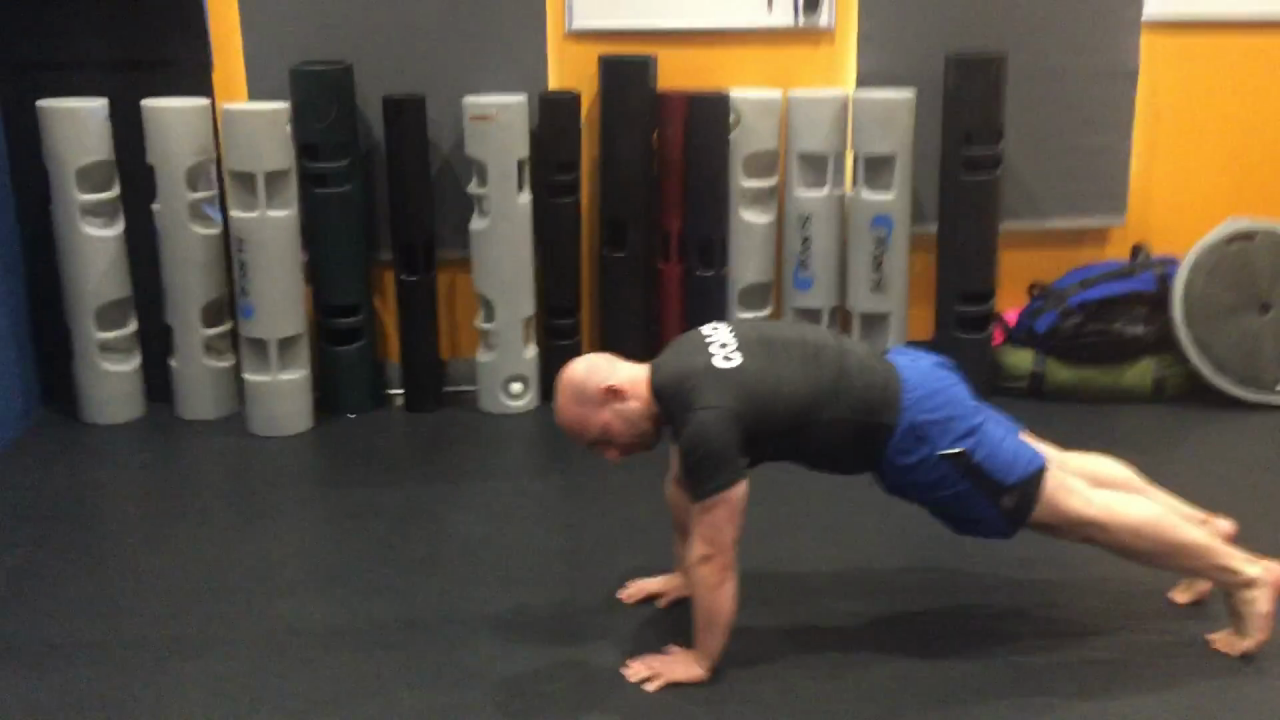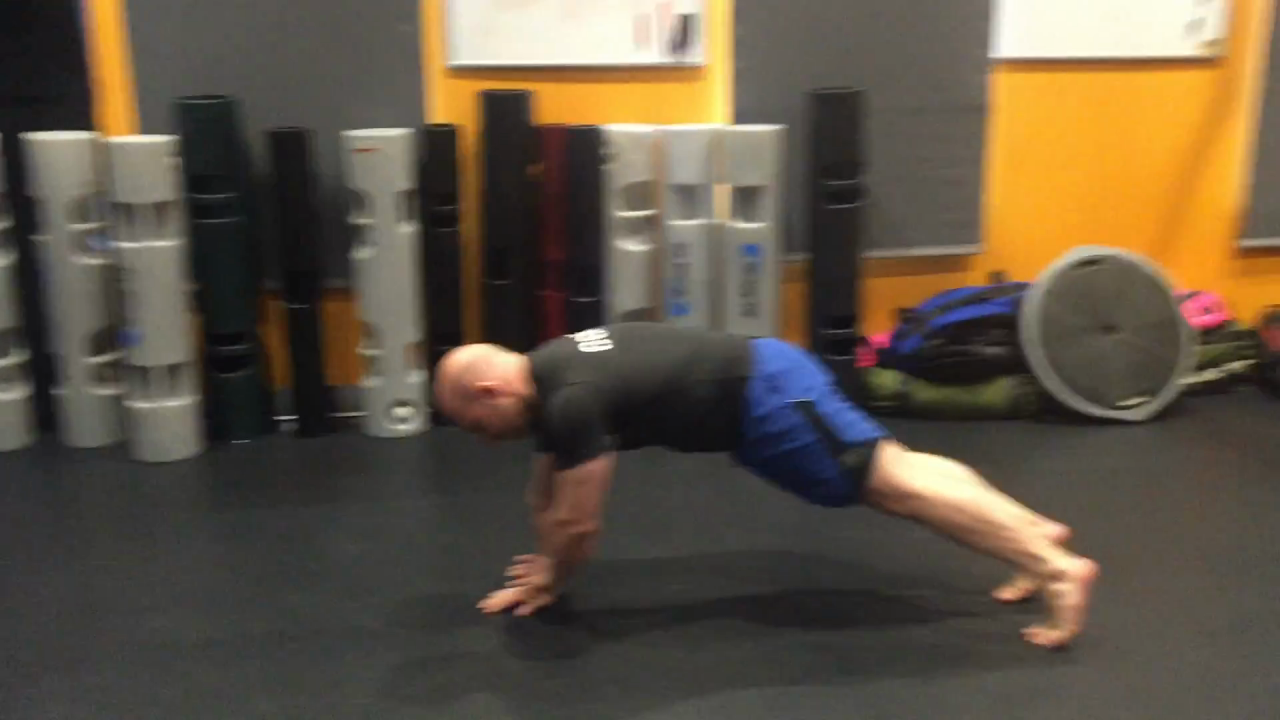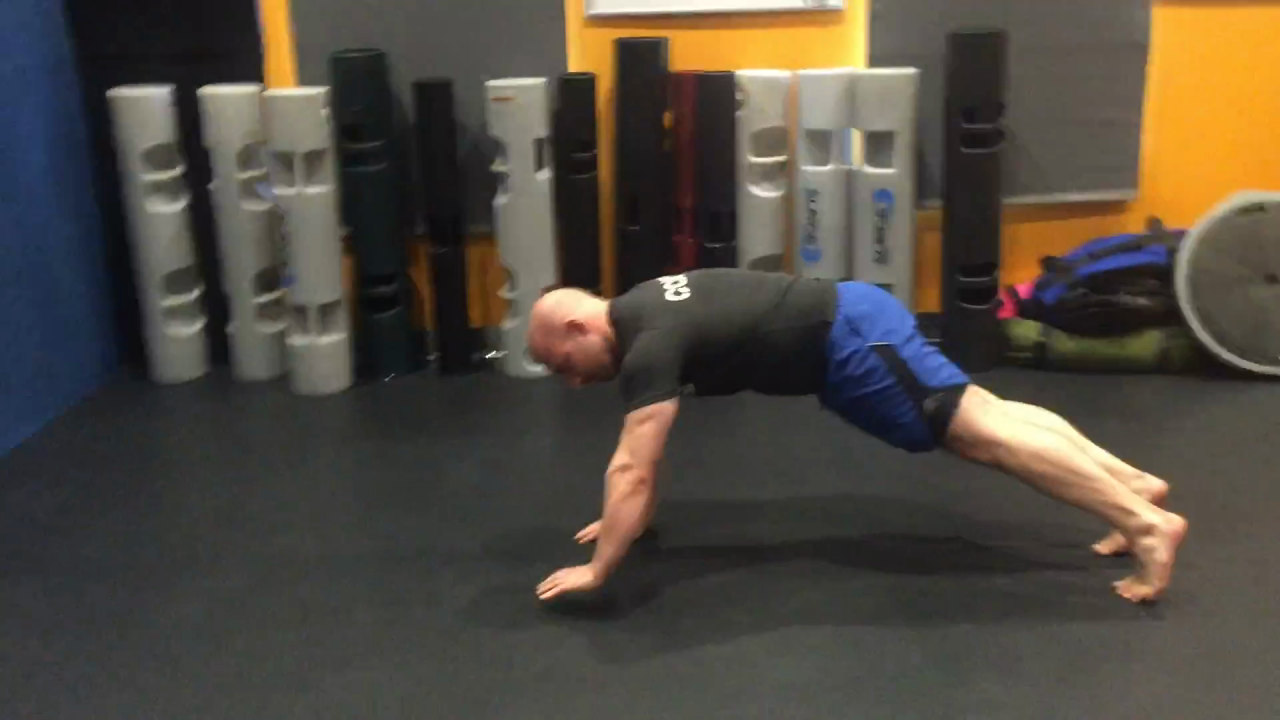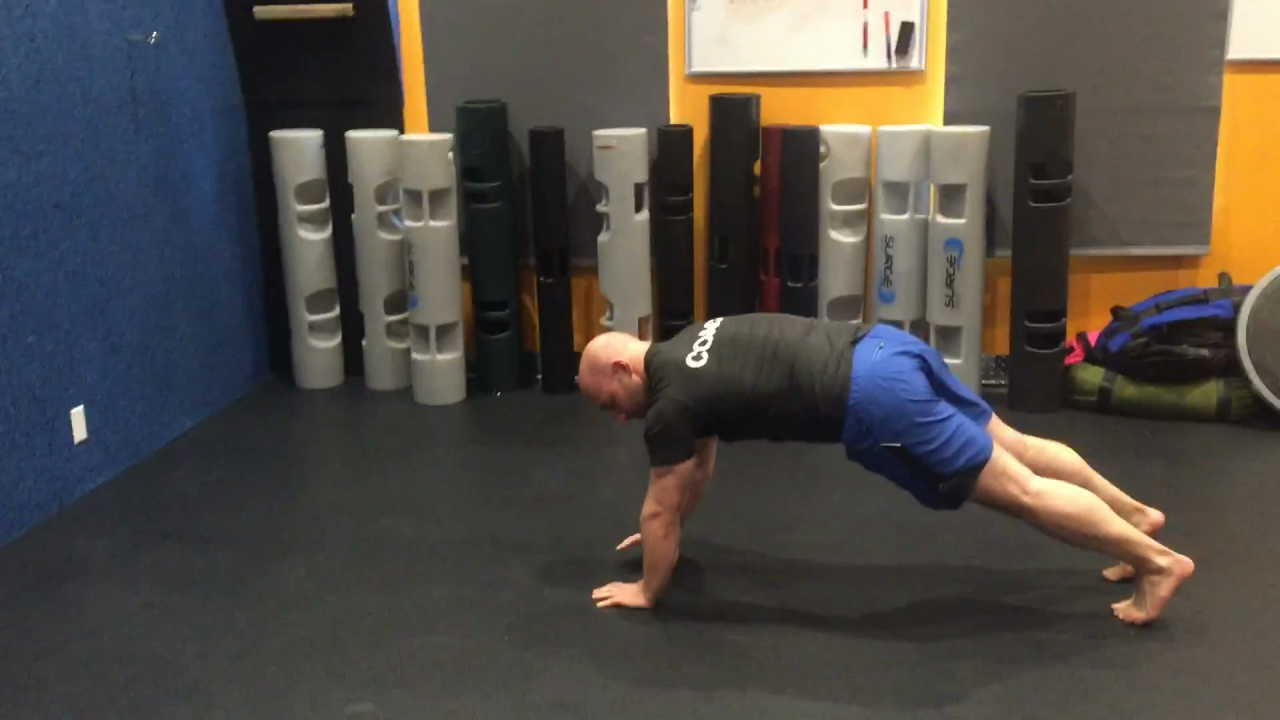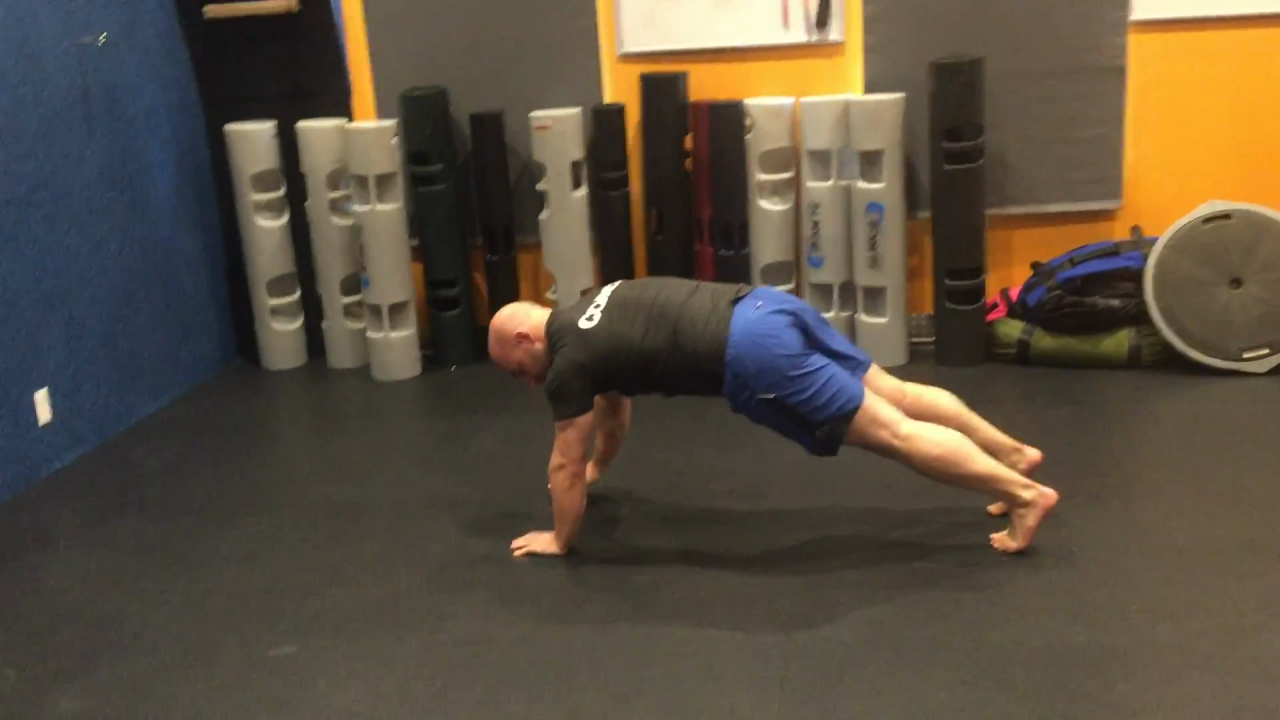
dt=1s
person 1, frame 1
left shoulder: (704, 416)
right shoulder: (676, 369)
left elbow: (716, 554)
right elbow: (683, 488)
left wrist: (701, 659)
right wrist: (683, 573)
left hip: (913, 429)
right hip: (904, 379)
left knee: (1070, 509)
right knee: (1053, 466)
right ankle: (1204, 524)
person 1, frame 2
left shoulder: (573, 398)
right shoulder: (544, 378)
left elbow: (578, 522)
right elbow: (546, 495)
left wrist: (550, 578)
right wrist: (544, 573)
left hip: (766, 399)
right hip: (758, 383)
left knee: (896, 484)
right knee: (897, 465)
left ankle: (1055, 568)
right ankle: (1037, 531)
person 1, frame 3
left shoulder: (649, 343)
right shoulder: (638, 314)
left elbow: (631, 466)
right elbow: (645, 448)
left wrist: (598, 571)
right wrist: (634, 514)
left hip: (850, 340)
right hip: (847, 324)
left knee: (987, 434)
right knee: (984, 411)
left ankle: (1148, 527)
right ankle: (1135, 485)
person 1, frame 4
left shoulder: (672, 401)
right shoulder: (688, 350)
left elbow: (660, 508)
right elbow: (700, 456)
left wrist: (647, 591)
right wrist: (668, 530)
left hip: (874, 400)
right hip: (884, 349)
left knee: (1016, 489)
right knee: (1012, 447)
left ankle: (1159, 562)
right ankle: (1138, 516)
person 1, frame 5
left shoulder: (568, 361)
right shoulder: (591, 322)
left elbow: (564, 463)
right elbow: (614, 400)
left wrist: (559, 539)
right wrist: (600, 467)
left hip: (754, 353)
right hip: (766, 308)
left knee: (891, 431)
right knee: (894, 395)
left ankle: (1025, 494)
right ankle: (1015, 455)
